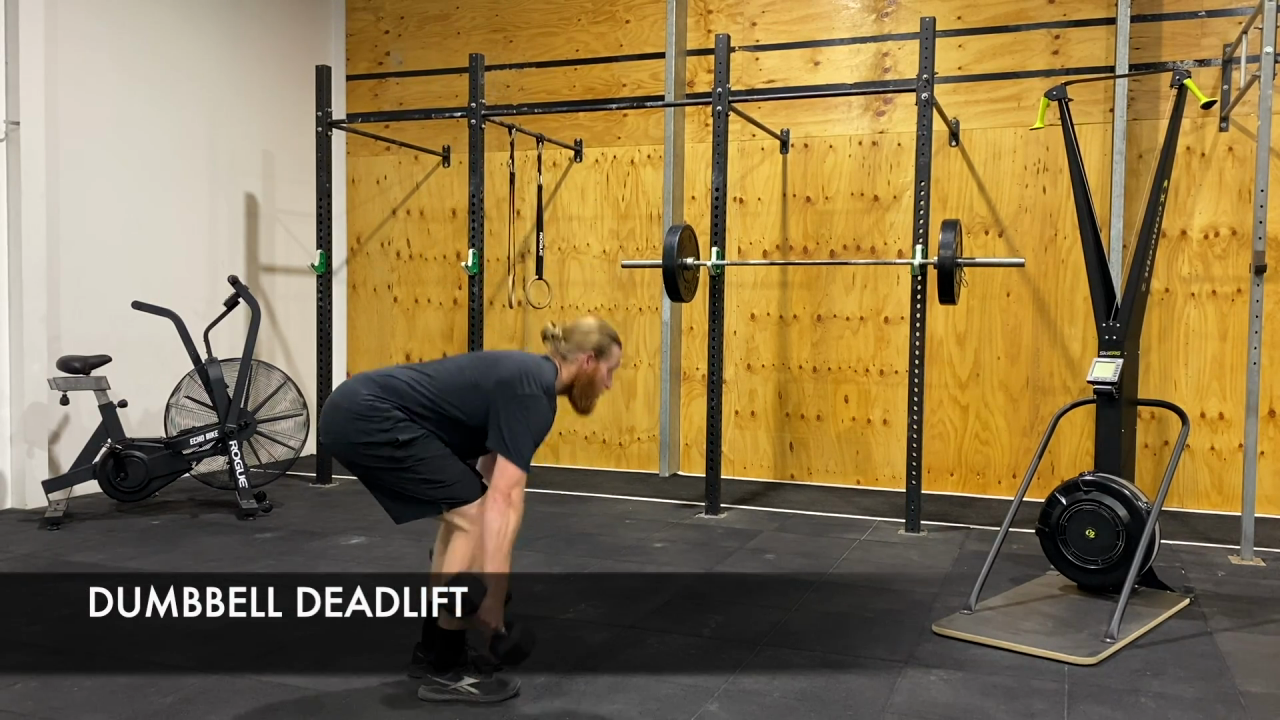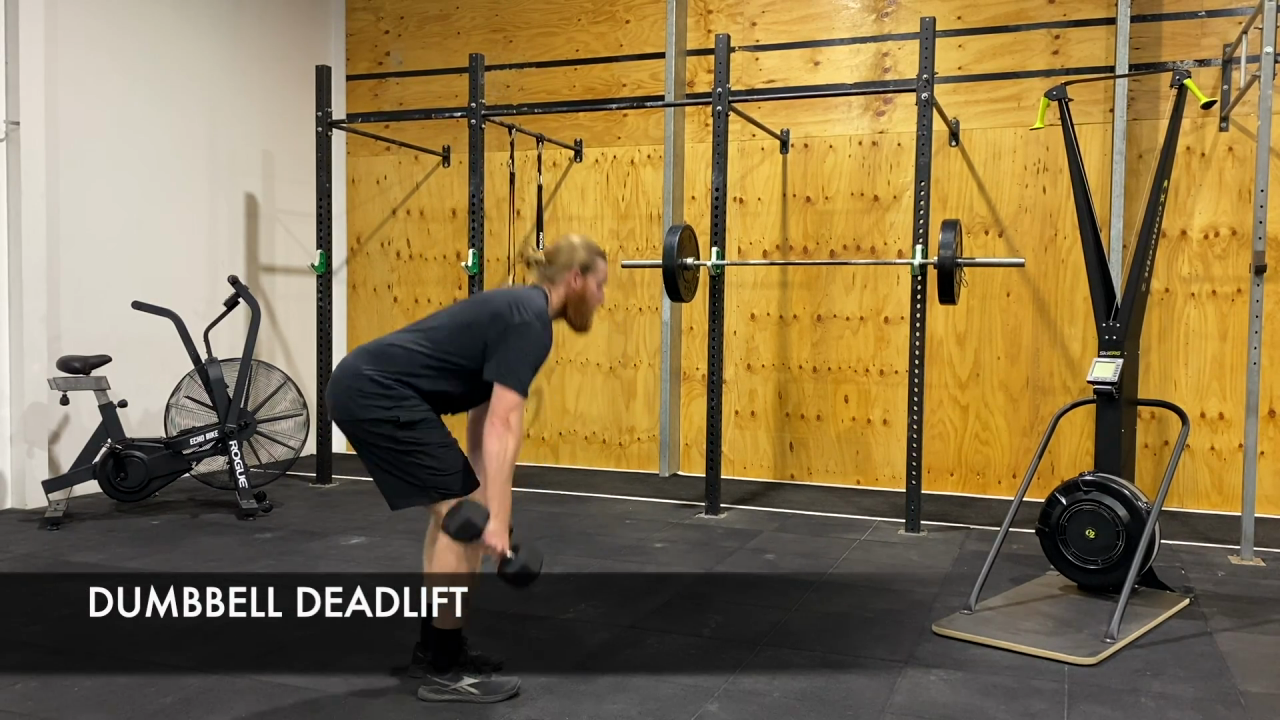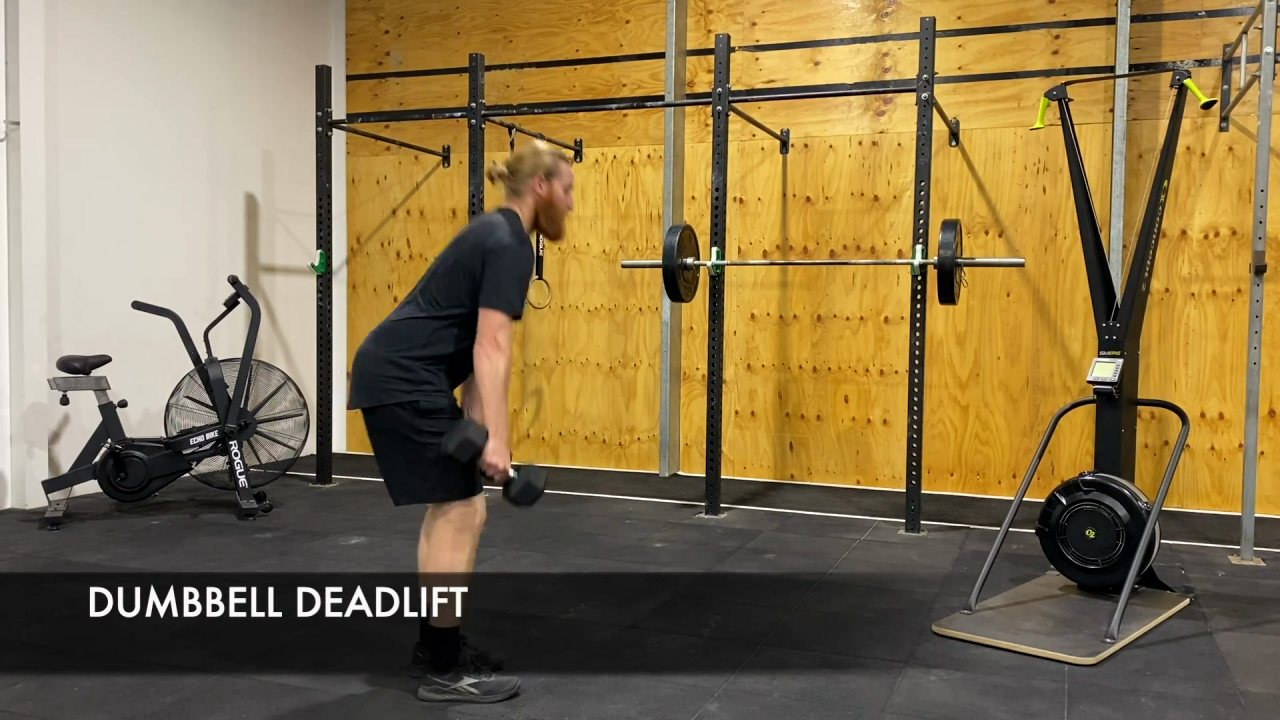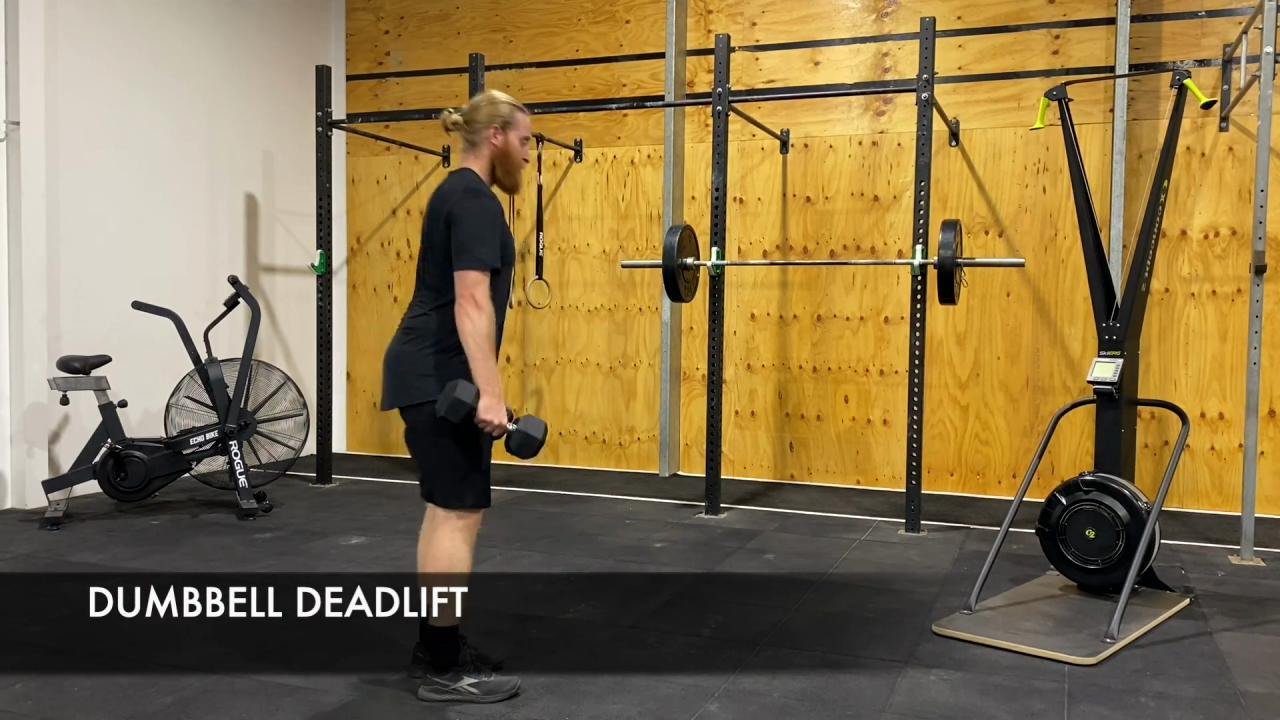
dt=0.2s
person 1, frame 1
left shoulder: (524, 375)
right shoulder: (533, 395)
left elbow: (488, 479)
right elbow: (504, 499)
right wrist: (493, 599)
left hip: (358, 411)
right hip: (367, 419)
left knee: (465, 512)
right knee: (471, 519)
left ankle: (439, 647)
right ankle: (444, 667)
person 1, frame 2
left shoulder: (514, 310)
right shoulder: (530, 324)
left elbow: (485, 414)
right elbow: (503, 426)
left wrist: (477, 492)
right wrist: (497, 522)
left hip: (371, 388)
right hip: (377, 394)
left knee: (457, 509)
left ankle: (437, 645)
right ankle: (443, 665)
person 1, frame 3
left shoulder: (493, 236)
right shoulder: (510, 243)
left elbow: (477, 339)
right elbow: (493, 347)
left wrist: (475, 425)
right wrist: (497, 441)
left hip: (399, 371)
right hip: (405, 379)
left knee: (450, 508)
right knee: (457, 512)
left ankle: (437, 645)
right ankle: (442, 666)
person 1, frame 4
left shoulder: (459, 194)
right shoulder: (475, 199)
right elbow: (473, 302)
left wrist: (480, 387)
right wrist: (491, 393)
left hip: (432, 369)
right hip: (445, 375)
left knee: (448, 509)
right knee: (458, 513)
left ankle: (437, 647)
right ankle: (444, 667)
